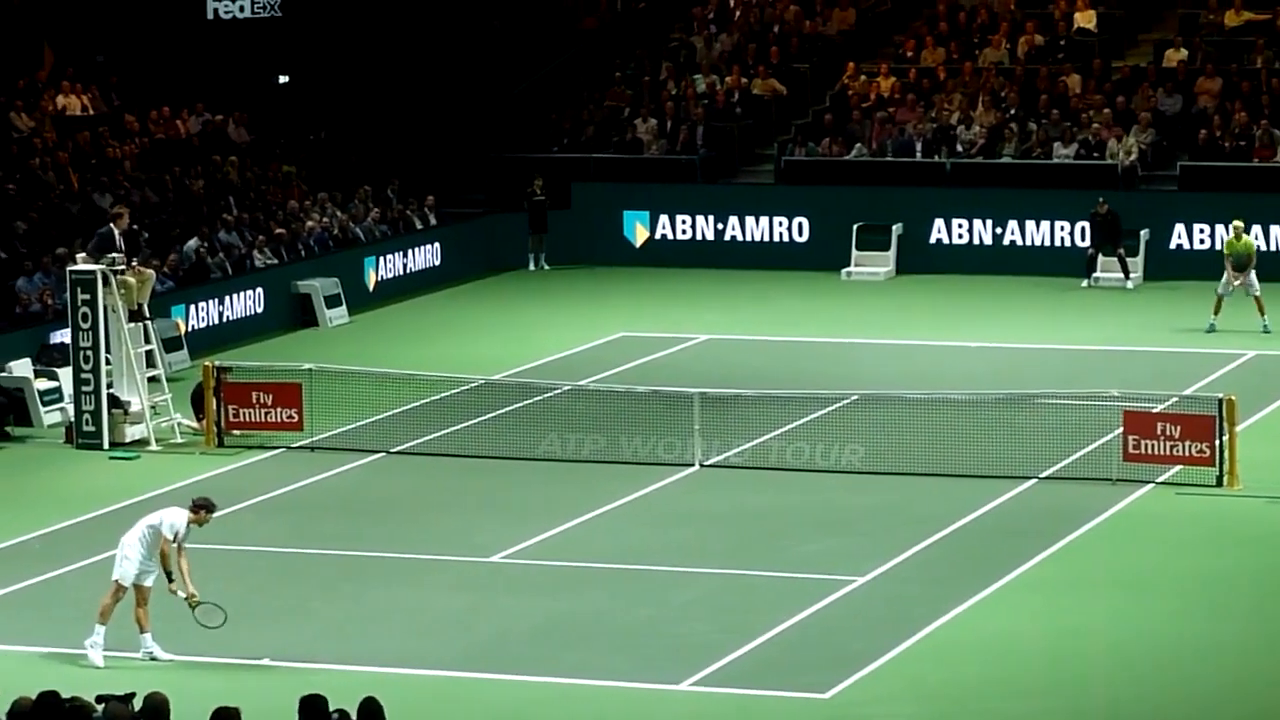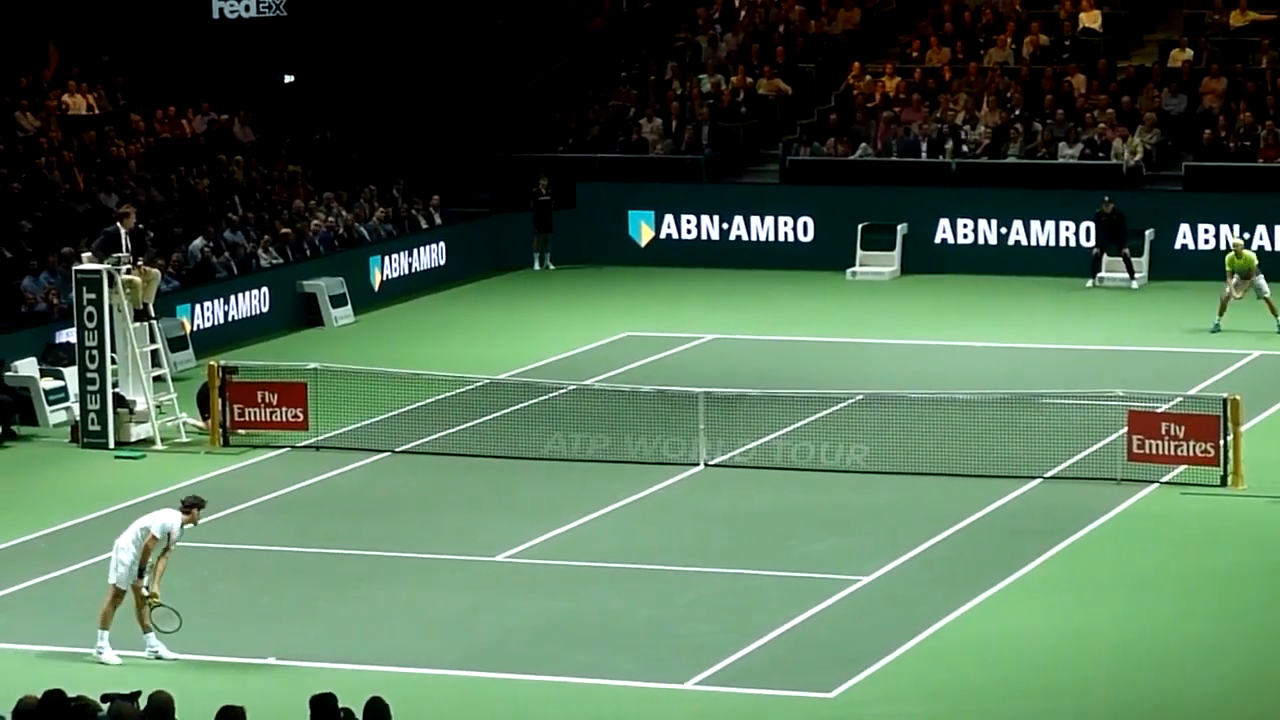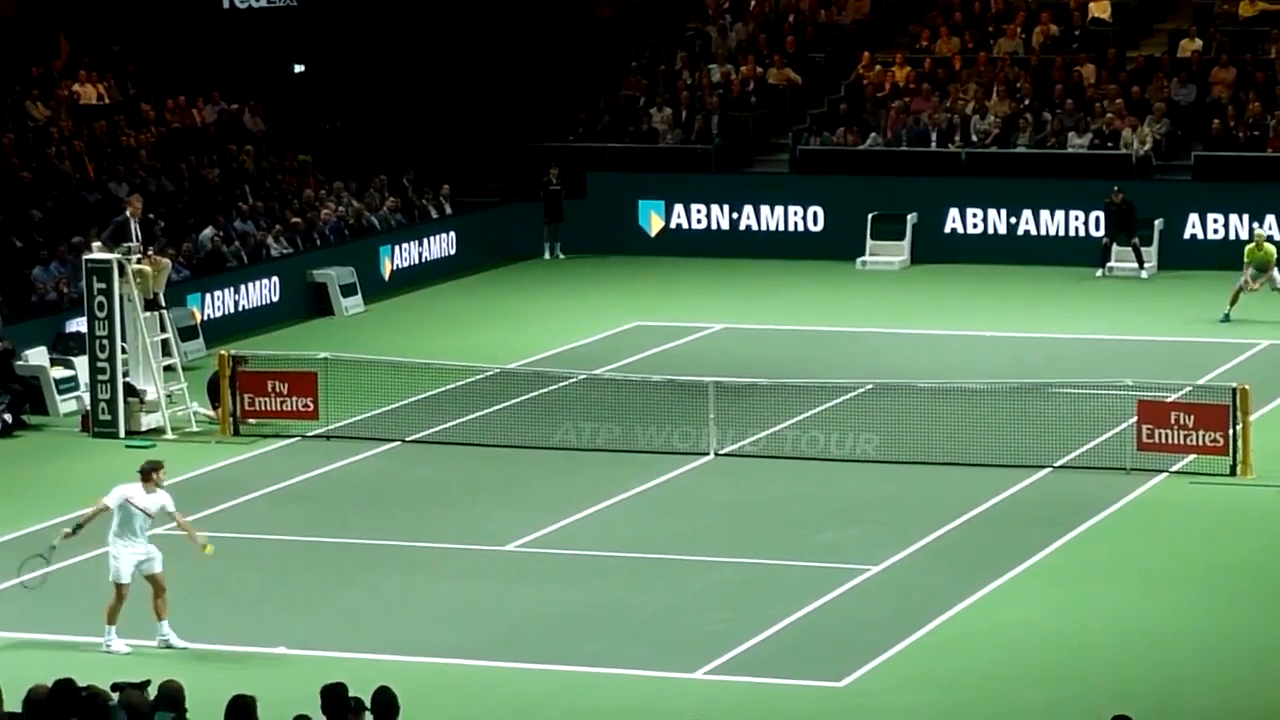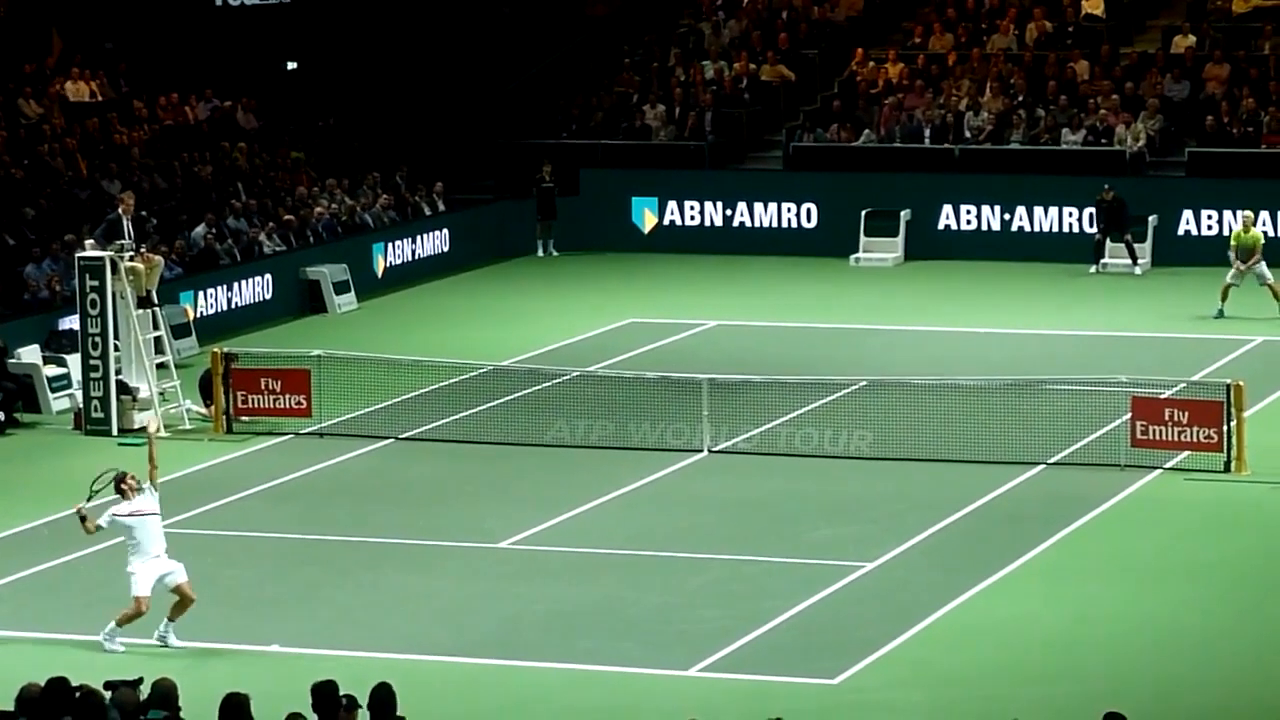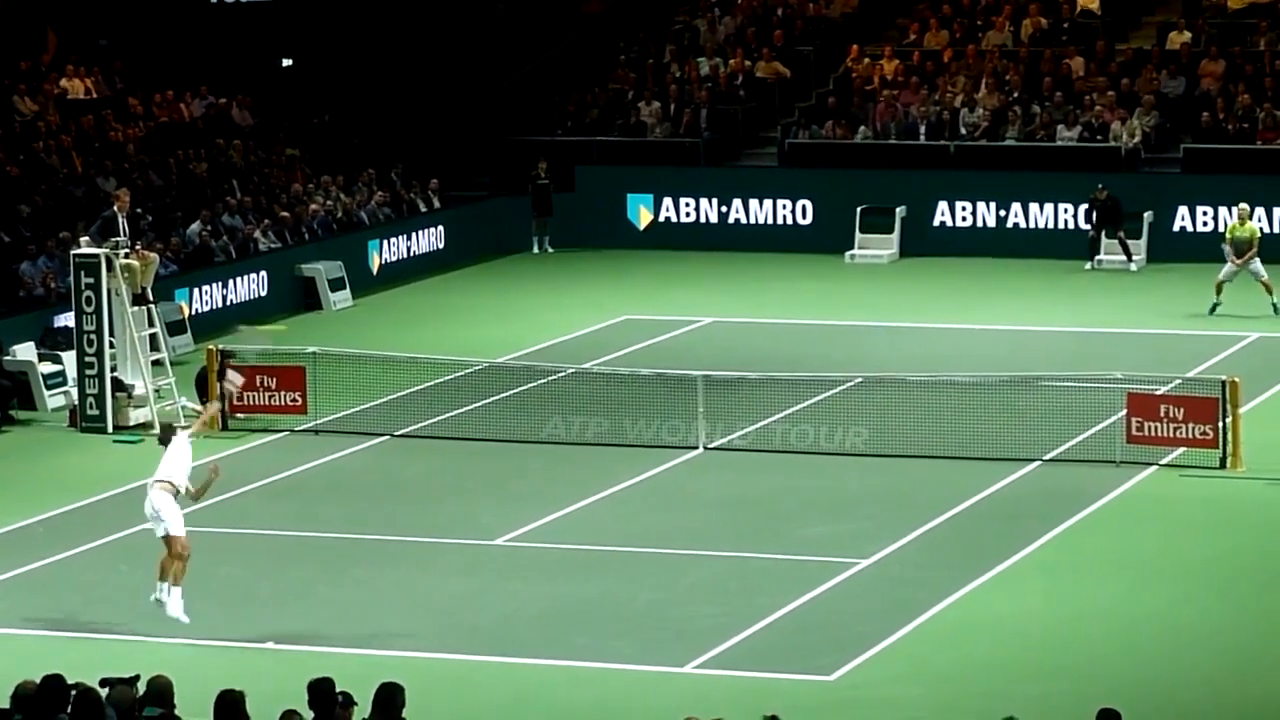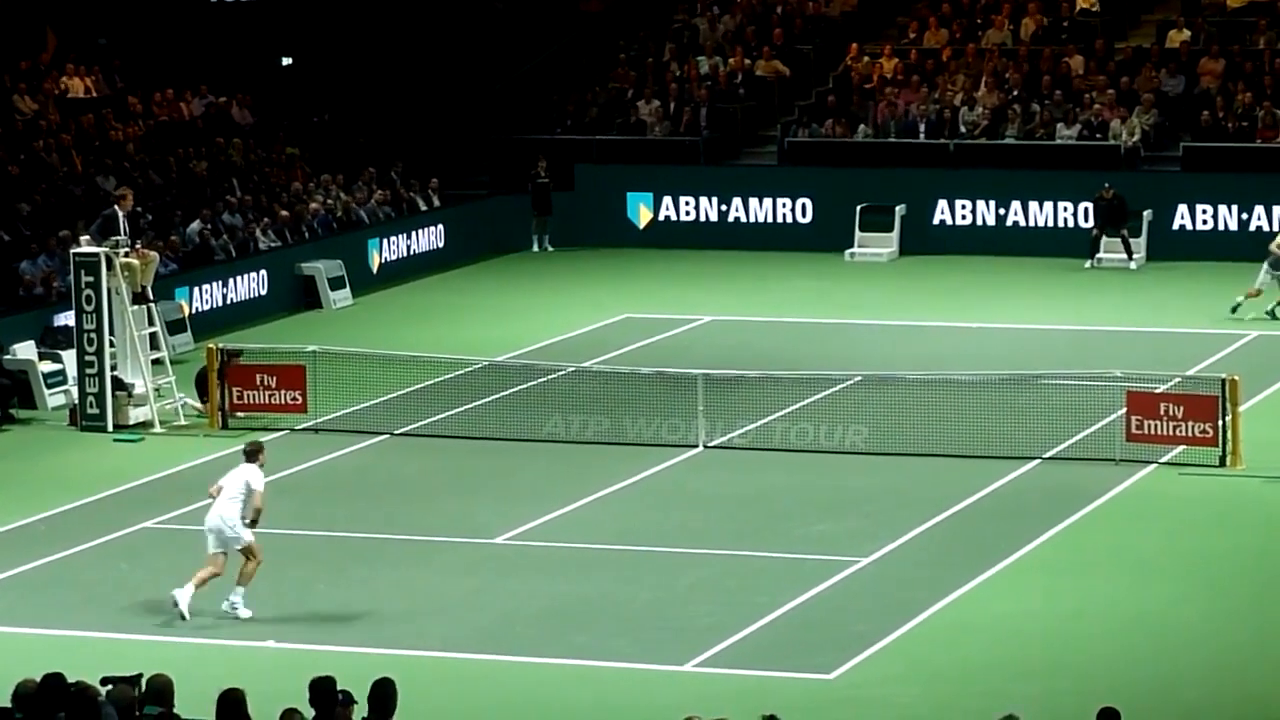
dt=0.5s
person 1, frame 1
left shoulder: (186, 528)
right shoulder: (175, 518)
left elbow: (181, 557)
right elbow: (163, 551)
left wrist: (189, 586)
right wrist: (171, 580)
left hip: (147, 557)
right hip: (132, 549)
left knee: (143, 602)
right knee: (116, 595)
left ankle: (148, 648)
right ankle: (96, 642)
person 1, frame 2
left shoulder: (179, 529)
right shoulder: (168, 519)
left elbow: (164, 556)
right elbow: (147, 546)
left wrist: (155, 585)
right wrist: (140, 576)
left hip: (142, 557)
right hip: (127, 552)
left knee: (142, 602)
right knee: (115, 599)
left ankle: (153, 646)
right ankle: (102, 647)
person 1, frame 3
left shoulder: (162, 496)
right shoulder: (126, 491)
left elbow: (177, 518)
right elbow: (98, 509)
left wrist: (195, 536)
right wrist: (75, 528)
left hip: (143, 547)
right hip: (122, 547)
left knee: (161, 587)
right knee: (121, 593)
left ankle: (164, 635)
right ankle: (109, 639)
person 1, frame 4
left shoulder: (149, 496)
right shoulder: (117, 512)
left elbow: (153, 465)
right elbow: (91, 529)
left wrist: (151, 437)
right wrist: (82, 516)
left hip: (163, 561)
right hip: (142, 566)
left knee: (188, 597)
right knee: (140, 609)
left ankle: (164, 632)
right ankle: (109, 634)
person 1, frame 5
right shoulder: (179, 440)
left elbow: (195, 497)
right elbow: (201, 423)
left wrist: (210, 480)
left hip: (168, 501)
right hip: (161, 499)
left knee: (183, 552)
right knee: (177, 551)
left ankle: (173, 597)
right ankle: (162, 593)
person 1, frame 6
left shoulder: (236, 471)
right shoulder: (257, 473)
left elbow: (213, 492)
right elbow: (257, 505)
right wrist: (254, 521)
left hip: (213, 519)
right hip: (228, 519)
left knee: (215, 568)
right knee: (255, 557)
left ankle: (185, 594)
right ankle: (235, 601)
